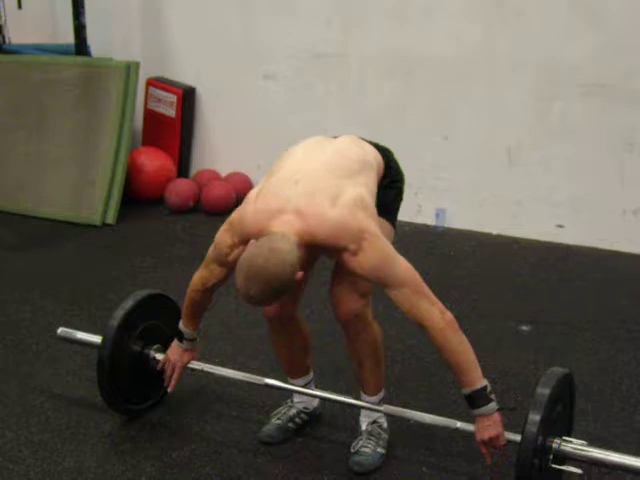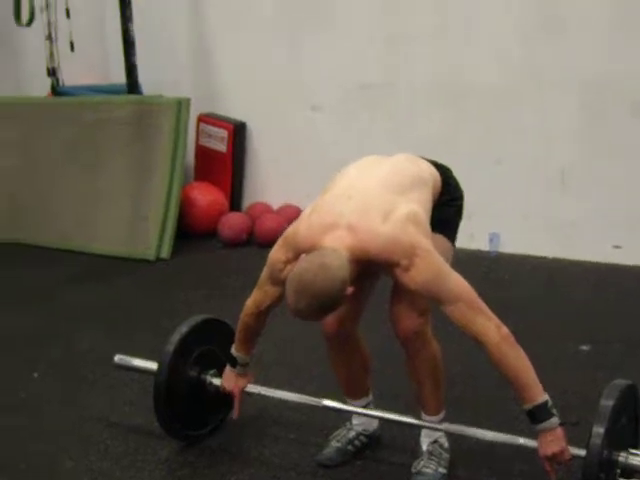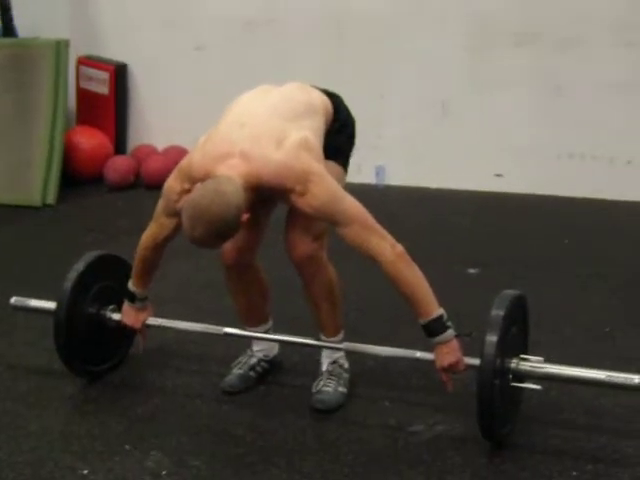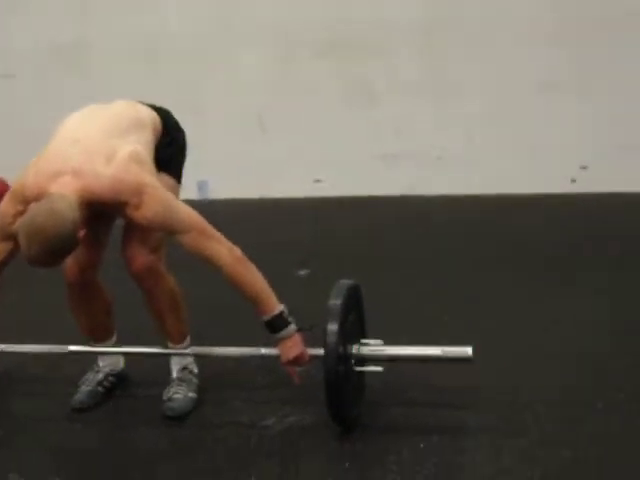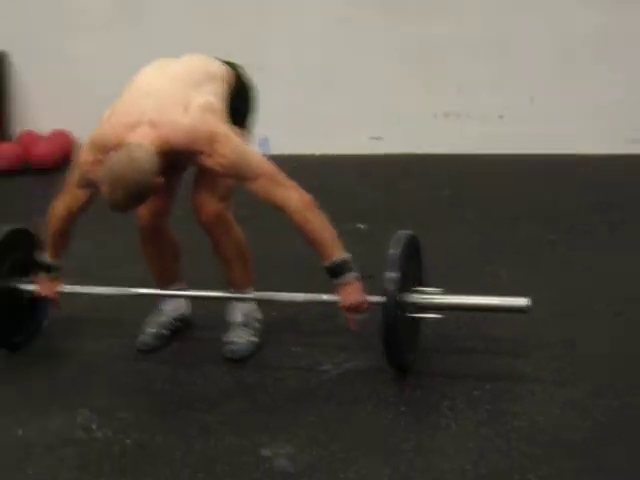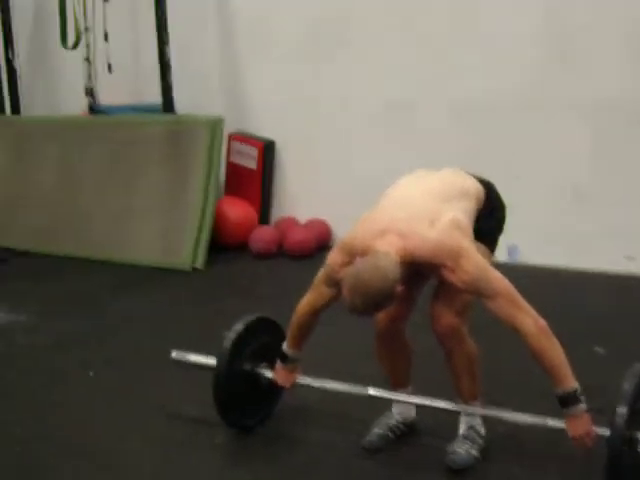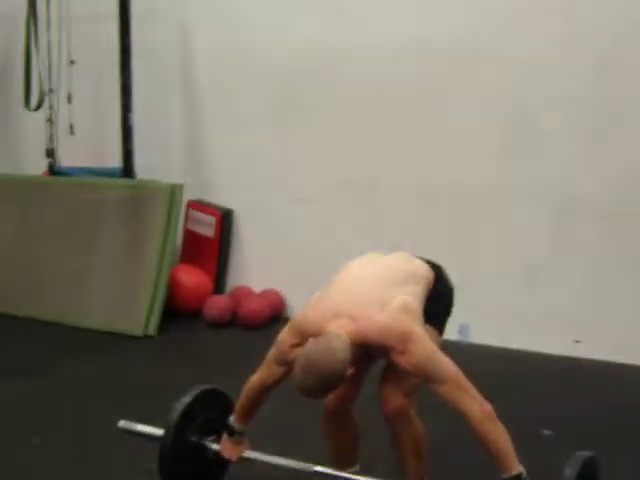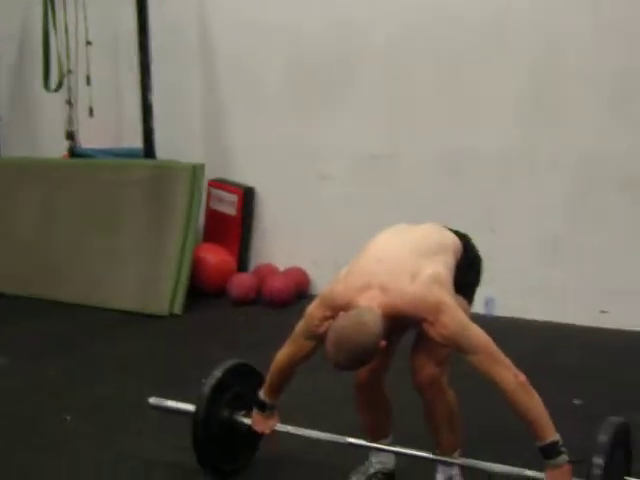
dt=0.4s
person 1, frame 1
left shoulder: (354, 238)
right shoulder: (242, 228)
left elbow: (436, 316)
right elbow: (203, 281)
left wrist: (483, 405)
right wrist: (185, 340)
left knee: (350, 307)
right knee: (277, 310)
left ankle: (374, 416)
right ankle: (303, 399)
person 1, frame 2
left shoulder: (406, 254)
right shoulder: (294, 246)
left elbow: (491, 330)
right elbow: (257, 305)
left wrist: (544, 420)
right wrist: (238, 365)
left knee: (409, 325)
right knee: (335, 327)
left ankle: (434, 435)
right ankle: (362, 422)
person 1, frame 3
left shoulder: (300, 179)
right shoulder: (189, 176)
left elbow: (387, 249)
right elbow: (154, 237)
left wrist: (440, 333)
right wrist: (136, 299)
left knee: (304, 250)
right knee: (234, 255)
left ankle: (334, 357)
right ankle: (263, 348)
person 1, frame 4
left shoulder: (132, 191)
left elbow: (225, 253)
left wrist: (283, 329)
left knee: (142, 262)
right knee: (75, 273)
left ankle: (183, 364)
right ankle: (109, 363)
person 1, frame 5
left shoulder: (209, 140)
right shoulder: (101, 149)
left elbow: (294, 198)
right elbow: (67, 207)
left wrist: (343, 275)
right wrist: (50, 269)
left knee: (210, 211)
right knee: (148, 218)
left ankle: (246, 309)
right ankle: (174, 306)
person 1, frame 6
left shoulder: (453, 257)
right shoulder: (351, 251)
left elbow: (531, 323)
right elbow: (311, 303)
left wrist: (573, 404)
right wrist: (287, 360)
left knee: (447, 322)
right knee: (386, 323)
left ankle: (472, 422)
right ankle: (402, 411)
person 1, frame 7
left shoulder: (403, 342)
right shoulder: (301, 332)
left elbow: (478, 408)
right elbow: (261, 380)
right wrist: (234, 433)
left hip: (428, 289)
left knee: (395, 404)
right knee: (335, 404)
person 1, frame 8
left shoulder: (434, 313)
right shoulder: (331, 305)
left elbow: (512, 378)
right elbow: (289, 354)
right wrist: (265, 406)
left knee: (427, 374)
right knee: (365, 378)
